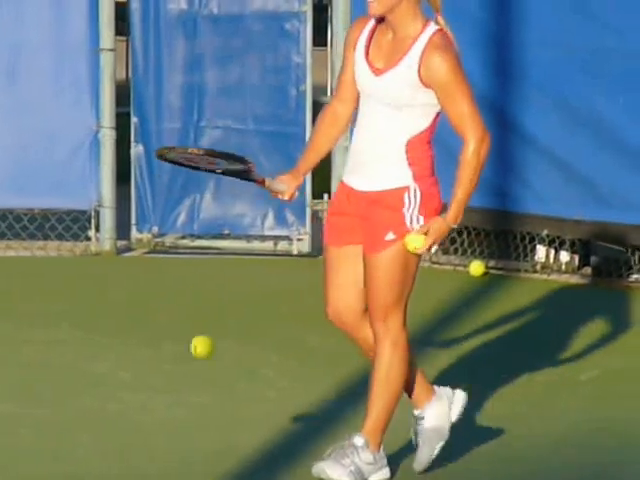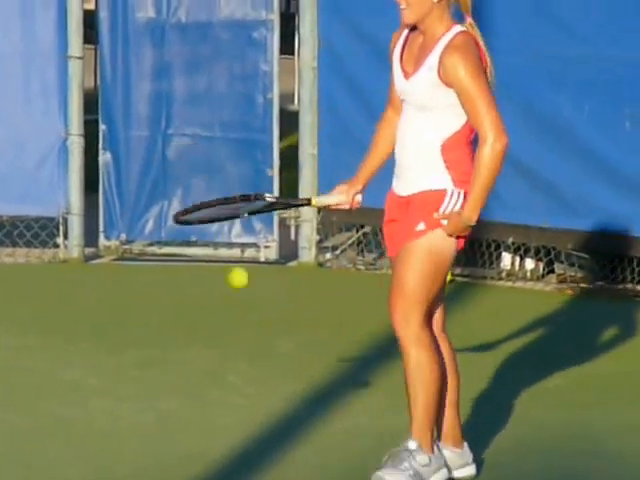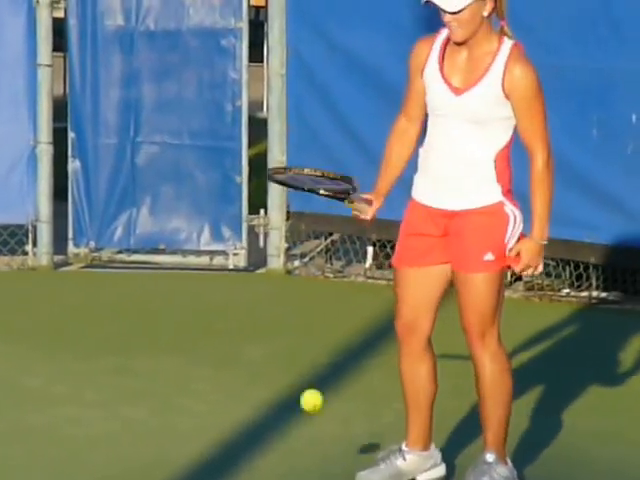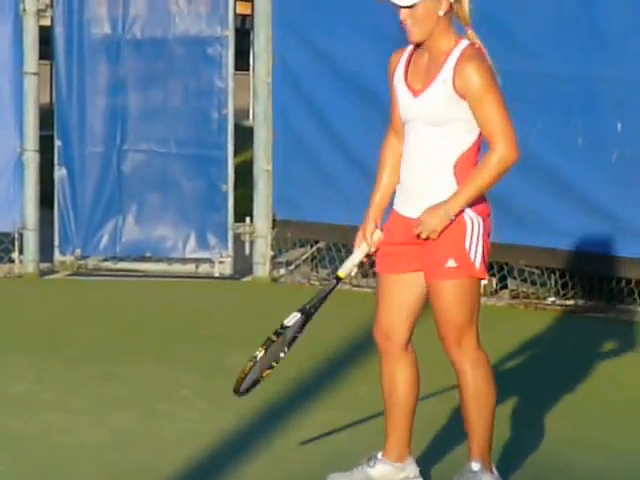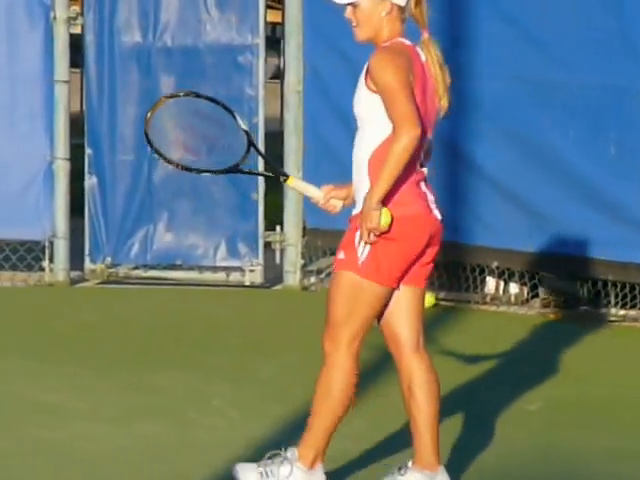
dt=0.7s
person 1, frame 1
left shoulder: (435, 54)
left elbow: (476, 138)
left wrist: (452, 215)
right wrist: (300, 171)
left hip: (401, 197)
right hip: (353, 191)
left knee: (385, 321)
right knee: (343, 311)
right ankle: (432, 401)
person 1, frame 2
left shoulder: (458, 53)
right shoulder: (403, 40)
left elbow: (495, 138)
left wrist: (470, 211)
right wrist: (360, 180)
left hip: (443, 199)
right hip: (404, 198)
left knee: (406, 318)
right knee: (424, 323)
person 1, frame 3
left shoulder: (515, 68)
right shoulder: (426, 51)
left elbow: (540, 155)
left wrist: (538, 233)
right wrist: (380, 192)
left hip: (483, 214)
right hip: (425, 209)
left knee: (481, 339)
right knee: (409, 330)
person 1, frame 4
left shoulder: (469, 65)
right shoulder: (402, 61)
left elbow: (506, 149)
left wrist: (450, 206)
right wrist: (374, 212)
left hip: (455, 221)
right hip: (405, 220)
left knee: (460, 345)
right knee: (389, 336)
person 1, frame 5
left shoulder: (388, 58)
right shoulder: (421, 60)
left elbow: (408, 133)
left wrist: (373, 201)
right wrist: (354, 188)
left hip: (387, 222)
right hip: (418, 218)
left knee: (340, 345)
right knee: (407, 347)
